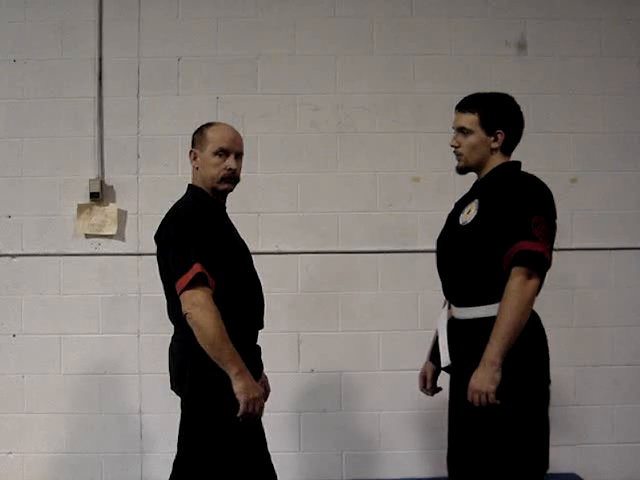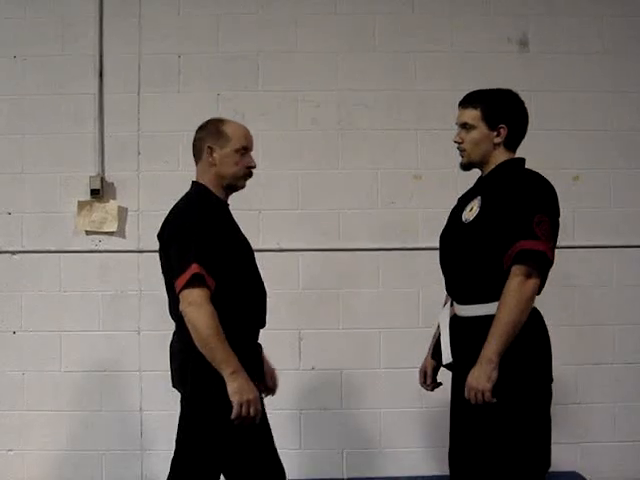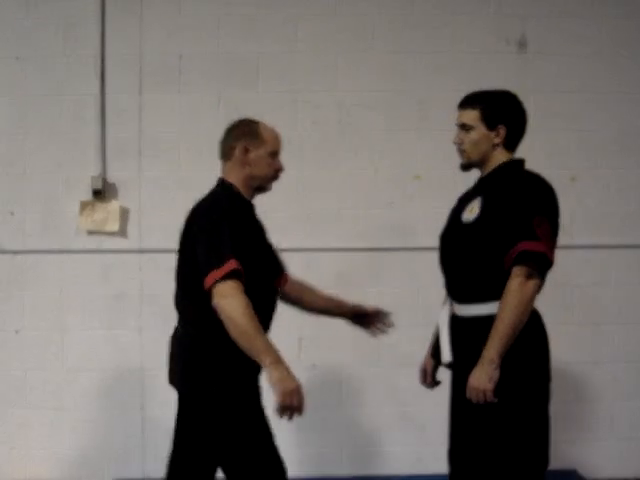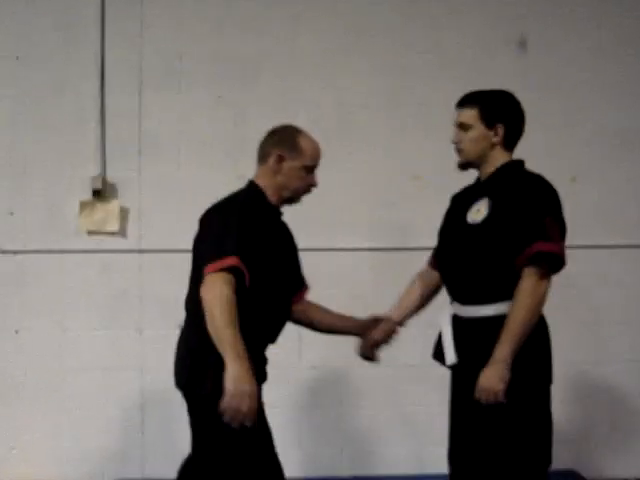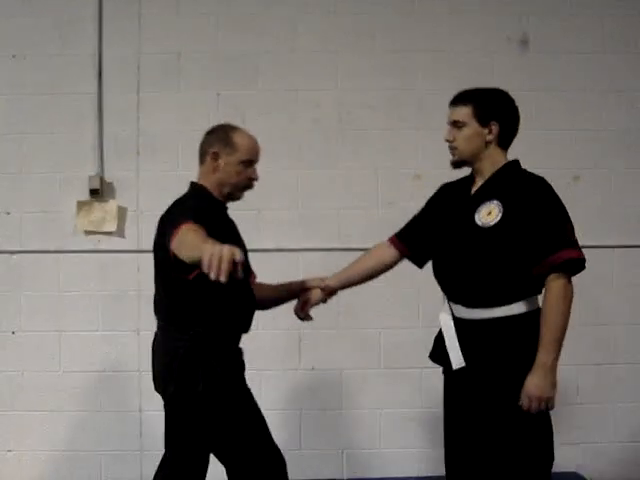
dt=0.5s
person 1, frame 1
left shoulder: (523, 192)
right shoulder: (474, 198)
left elbow: (525, 280)
left wrist: (492, 363)
right wrist: (436, 355)
left hip: (504, 353)
right hip: (470, 350)
person 1, frame 2
left shoulder: (527, 189)
right shoulder: (476, 194)
left elbow: (524, 279)
left wrist: (489, 361)
right wrist: (437, 349)
left hip: (507, 352)
right hip: (472, 346)
person 1, frame 3
left shoulder: (526, 190)
right shoulder: (473, 195)
left elbow: (524, 279)
left wrist: (491, 361)
right wrist: (437, 347)
left hip: (505, 351)
right hip: (470, 346)
person 1, frame 4
left shoulder: (529, 192)
right shoulder: (465, 198)
left elbow: (535, 278)
right elbow: (435, 271)
left wrist: (501, 361)
right wrist: (390, 324)
left hip: (509, 350)
right hip: (469, 346)
person 1, frame 5
left shoulder: (529, 193)
right shoulder: (450, 197)
left elbow: (558, 280)
right elbow: (394, 248)
left wrist: (545, 367)
right wrist: (328, 286)
left hip: (511, 348)
right hip: (462, 349)
person 2, frame 1
left shoulder: (213, 216)
right shoulder: (188, 219)
right elbow: (197, 306)
left wrist: (248, 368)
right wrist: (239, 375)
left hip: (215, 369)
right hip: (213, 370)
person 2, frame 2
left shoulder: (214, 214)
right shoulder: (191, 218)
right elbow: (194, 305)
left wrist: (253, 361)
right wrist: (235, 376)
left hip: (213, 368)
right hip: (215, 371)
person 2, frame 3
left shoulder: (243, 217)
right shoulder: (216, 215)
left elbow: (282, 284)
right elbow: (227, 299)
left wrist: (351, 311)
right wrist: (277, 369)
left hip: (206, 363)
right hip: (213, 365)
person 2, frame 4
left shoulder: (278, 232)
right shoulder: (233, 215)
left elbow: (295, 305)
right elbow: (216, 291)
left wrist: (360, 327)
right wrist: (239, 367)
left hip: (222, 365)
right hip: (213, 366)
person 2, frame 5
left shoulder: (214, 214)
right shoulder: (190, 209)
left elbow: (244, 293)
right elbow: (184, 239)
left wrist: (299, 288)
right wrist: (212, 249)
left hip: (189, 357)
right hip: (199, 361)
